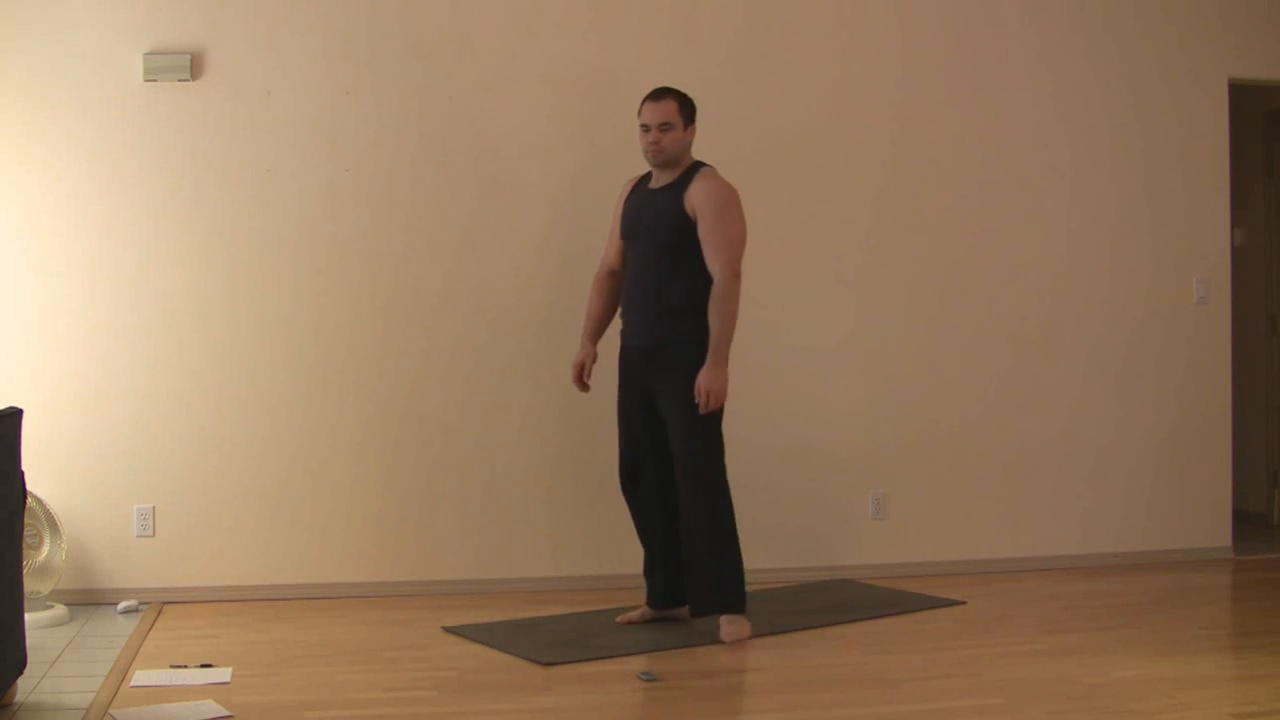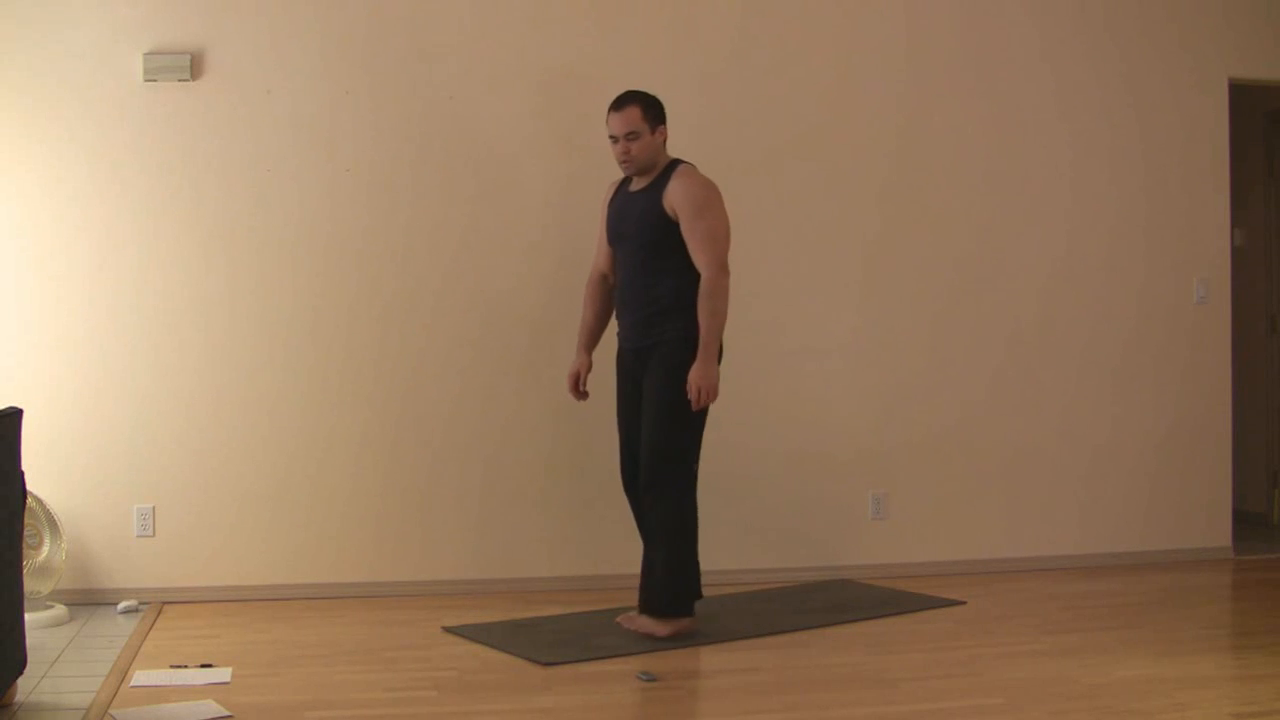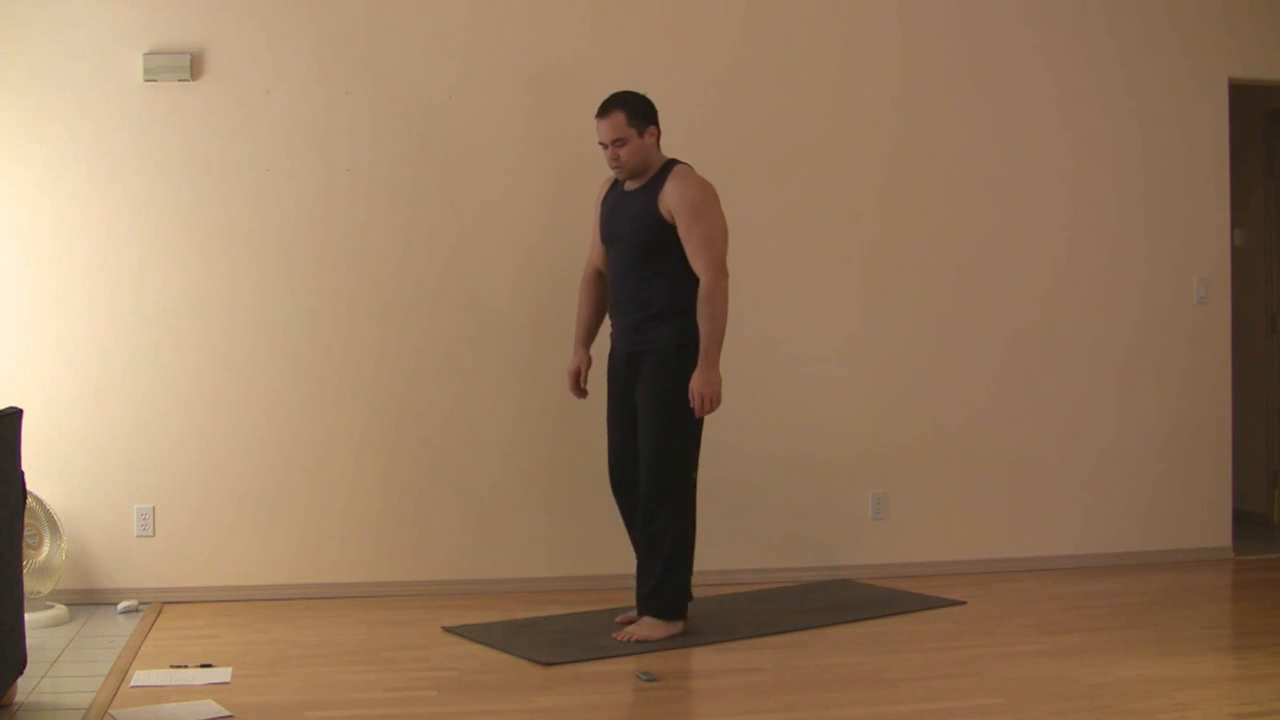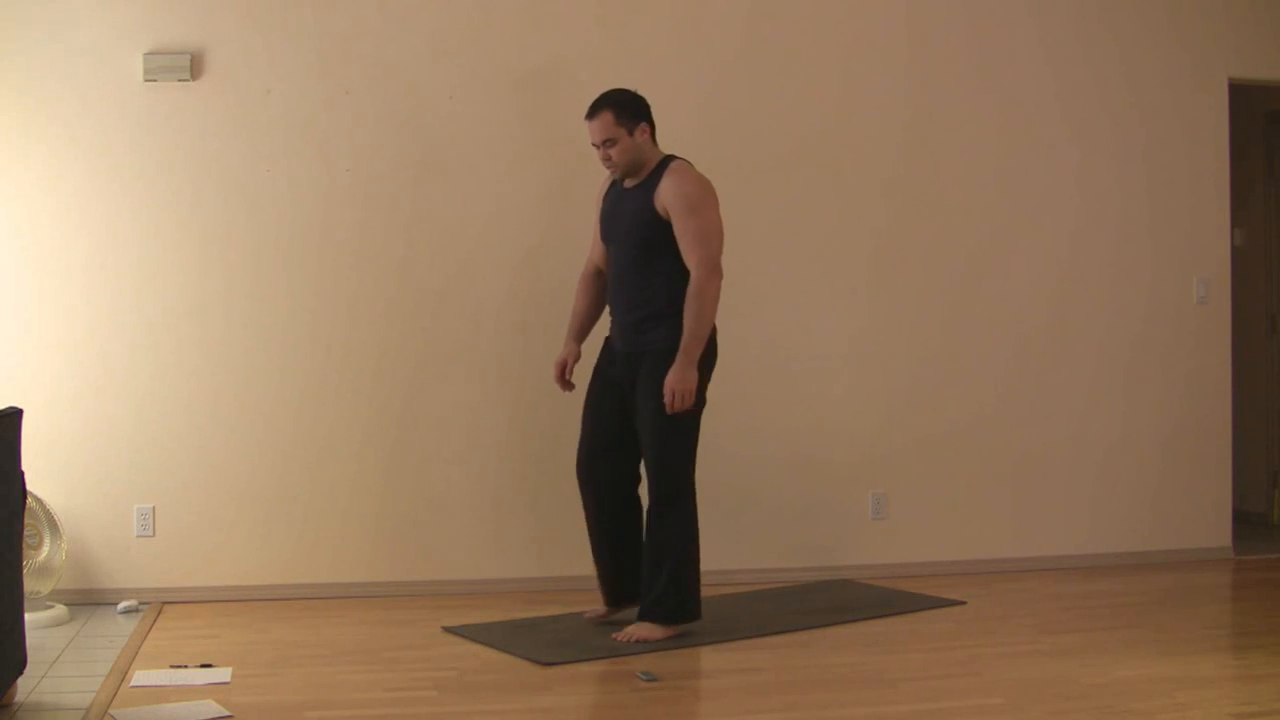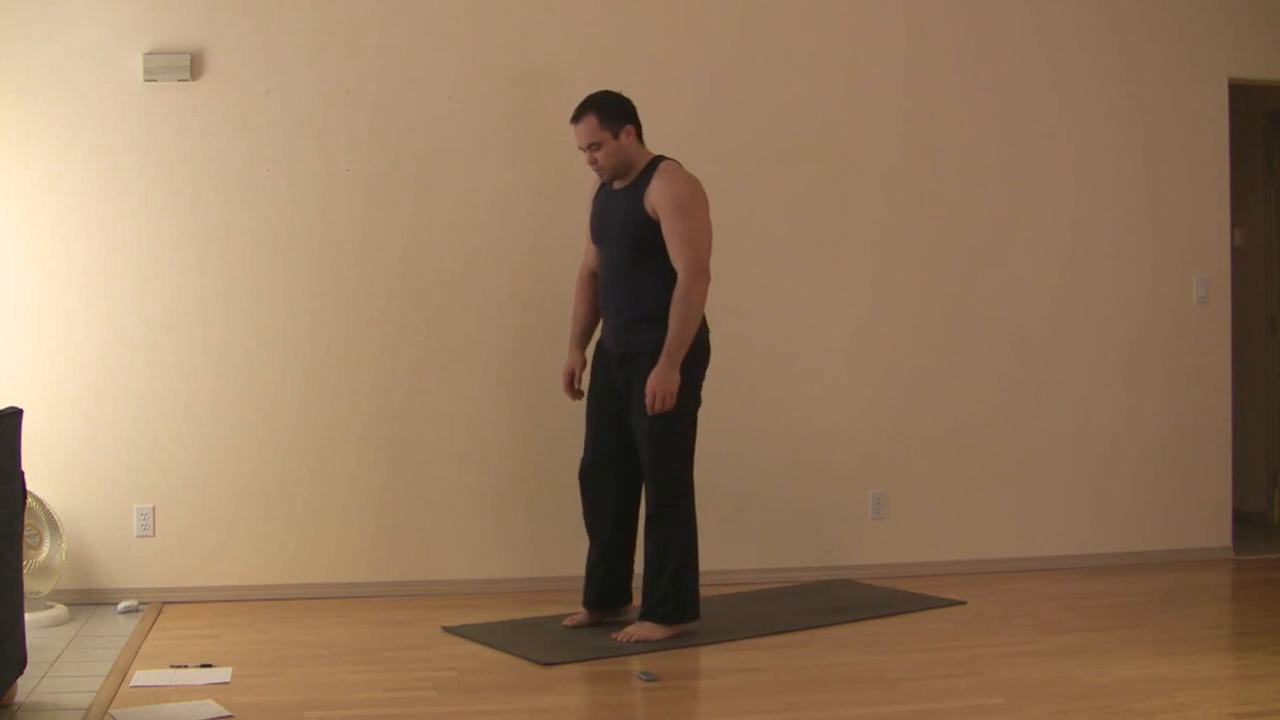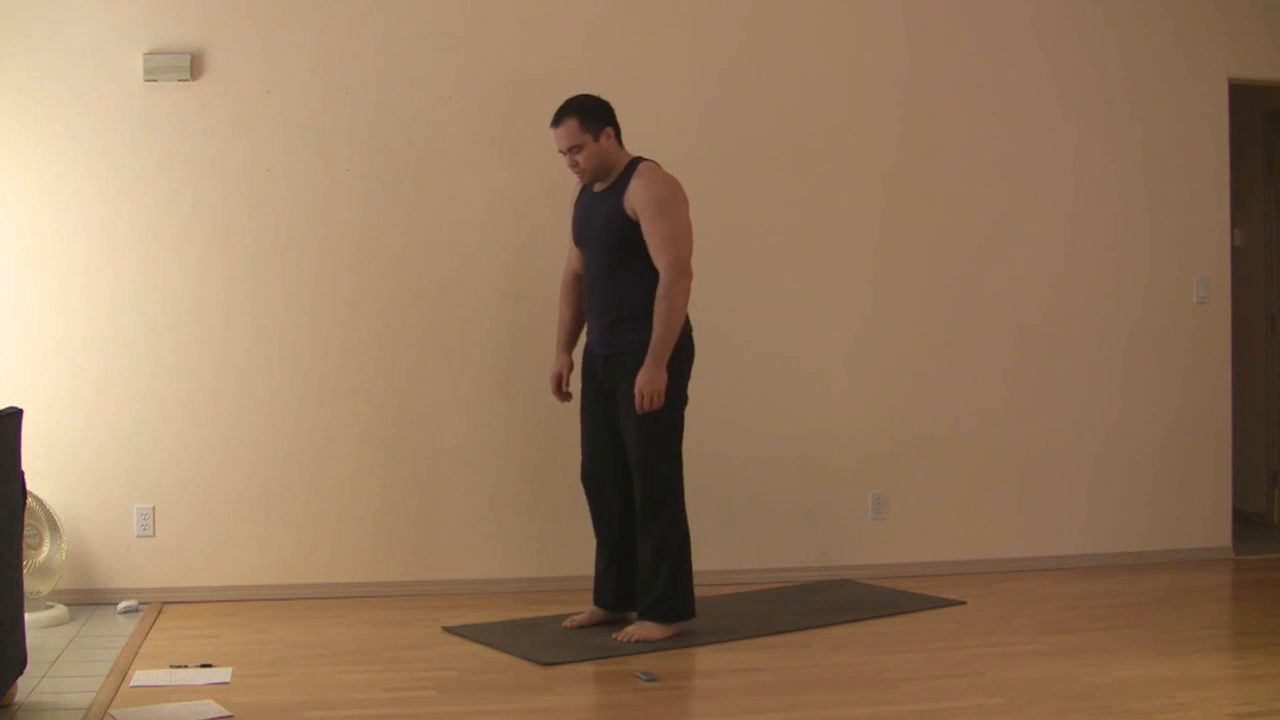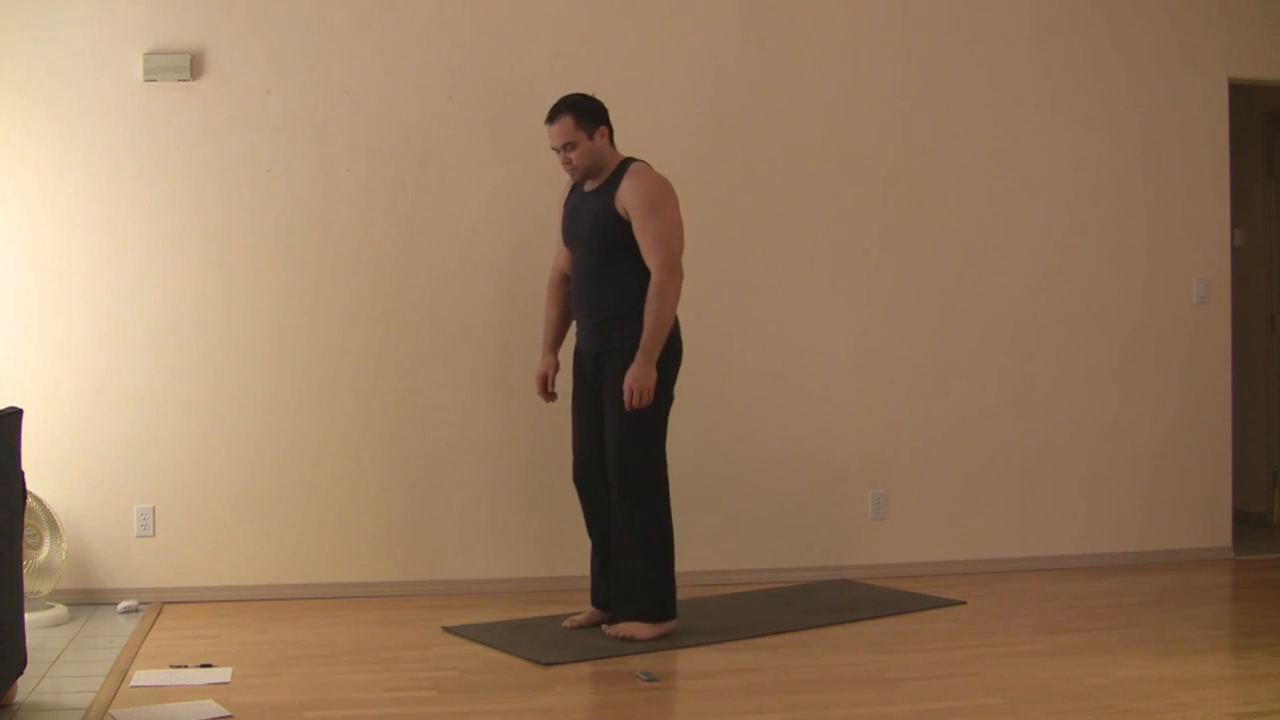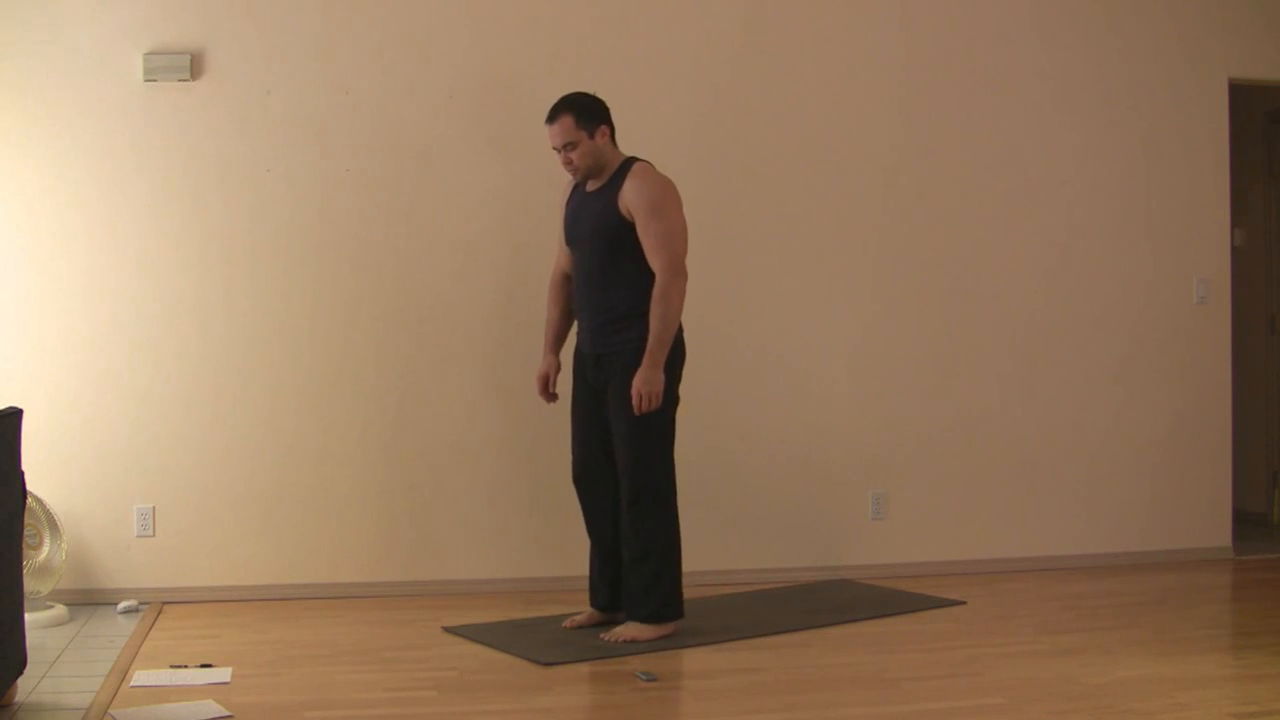
dt=0.3s
person 1, frame 1
left shoulder: (710, 191)
right shoulder: (632, 192)
left elbow: (726, 279)
right elbow: (610, 272)
left wrist: (717, 362)
right wrist: (589, 340)
left hip: (688, 355)
right hip: (637, 354)
left knee: (699, 476)
right knee: (642, 477)
left ankle: (725, 604)
right ankle: (667, 594)
person 1, frame 2
left shoulder: (688, 188)
right shoulder: (617, 195)
left elbow: (714, 273)
right elbow: (603, 276)
left wrist: (707, 358)
right wrist: (584, 350)
left hip: (679, 350)
right hip: (635, 350)
left knee: (665, 473)
right knee: (640, 475)
left ankle: (669, 606)
right ankle: (668, 597)
person 1, frame 3
left shoulder: (684, 189)
right shoulder: (609, 193)
left elbow: (713, 277)
right elbow: (597, 273)
left wrist: (708, 364)
right wrist: (581, 346)
left hip: (674, 353)
right hip: (626, 352)
left knee: (663, 479)
right knee: (627, 477)
left ankle: (665, 609)
right ankle: (660, 594)
person 1, frame 4
left shoulder: (682, 186)
right shoulder: (612, 190)
left elbow: (706, 274)
right elbow: (597, 270)
left wrist: (688, 363)
right wrist: (573, 340)
left hip: (670, 357)
right hip: (621, 351)
left knee: (667, 482)
right knee: (598, 468)
left ankle: (669, 610)
right ankle: (625, 586)
person 1, frame 5
left shoulder: (672, 186)
right shoulder: (603, 192)
left elbow: (693, 276)
left wrist: (670, 365)
right wrist: (577, 348)
left hip: (664, 358)
right hip: (613, 354)
left knee: (665, 484)
right knee: (601, 476)
left ankle: (669, 610)
right ankle: (607, 596)
person 1, frame 6
left shoulder: (650, 187)
right shoulder: (585, 194)
left elbow: (675, 275)
right elbow: (575, 276)
left wrist: (657, 363)
right wrist: (564, 351)
left hip: (649, 357)
right hip: (602, 355)
left knee: (654, 481)
right knee: (602, 478)
left ankle: (665, 609)
right ankle: (616, 597)
person 1, frame 7
left shoulder: (642, 186)
right shoulder: (575, 193)
left elbow: (666, 274)
right elbow: (563, 276)
left wrist: (647, 361)
right wrist: (549, 350)
left hip: (637, 355)
right hip: (592, 353)
left knee: (634, 478)
right knee: (592, 478)
left ankle: (650, 609)
right ankle: (610, 598)
person 1, frame 8
left shoulder: (645, 186)
right shoulder: (576, 193)
left elbow: (671, 276)
right elbow: (564, 275)
left wrist: (654, 365)
right wrist: (551, 351)
left hip: (639, 358)
right hip: (593, 356)
left knee: (644, 482)
right knee: (594, 479)
left ankle: (655, 611)
right ankle: (611, 599)
